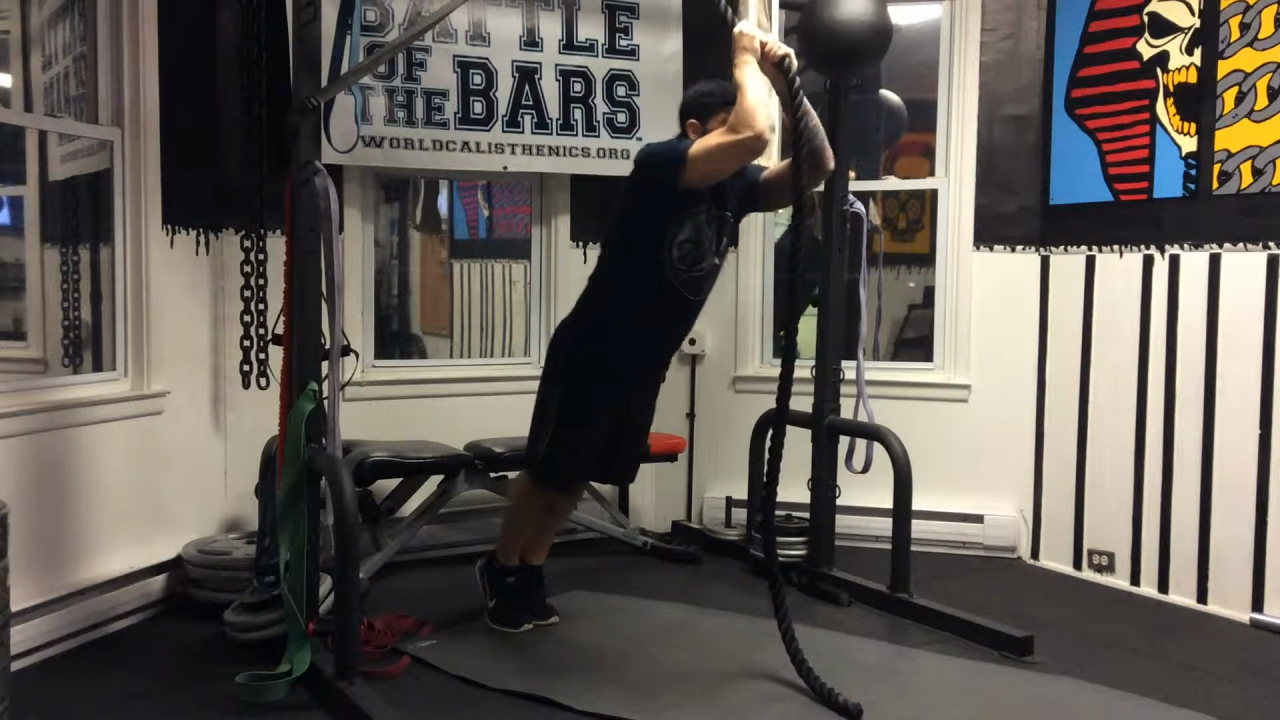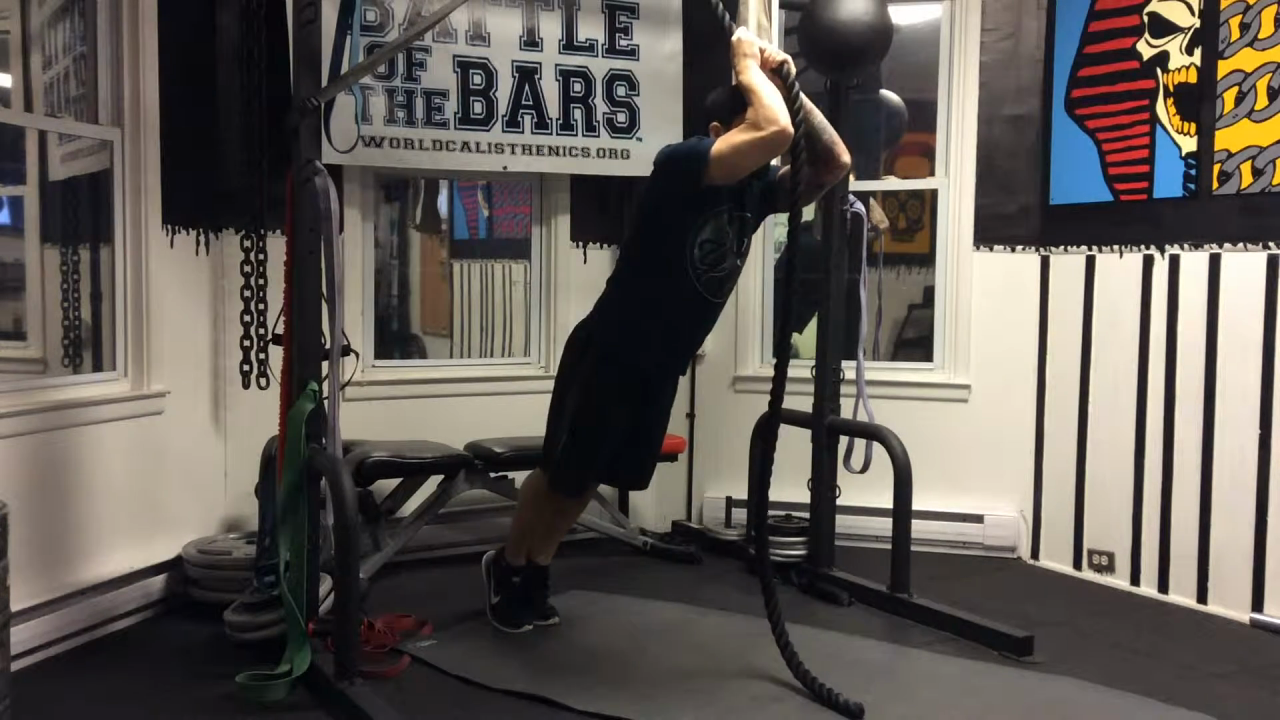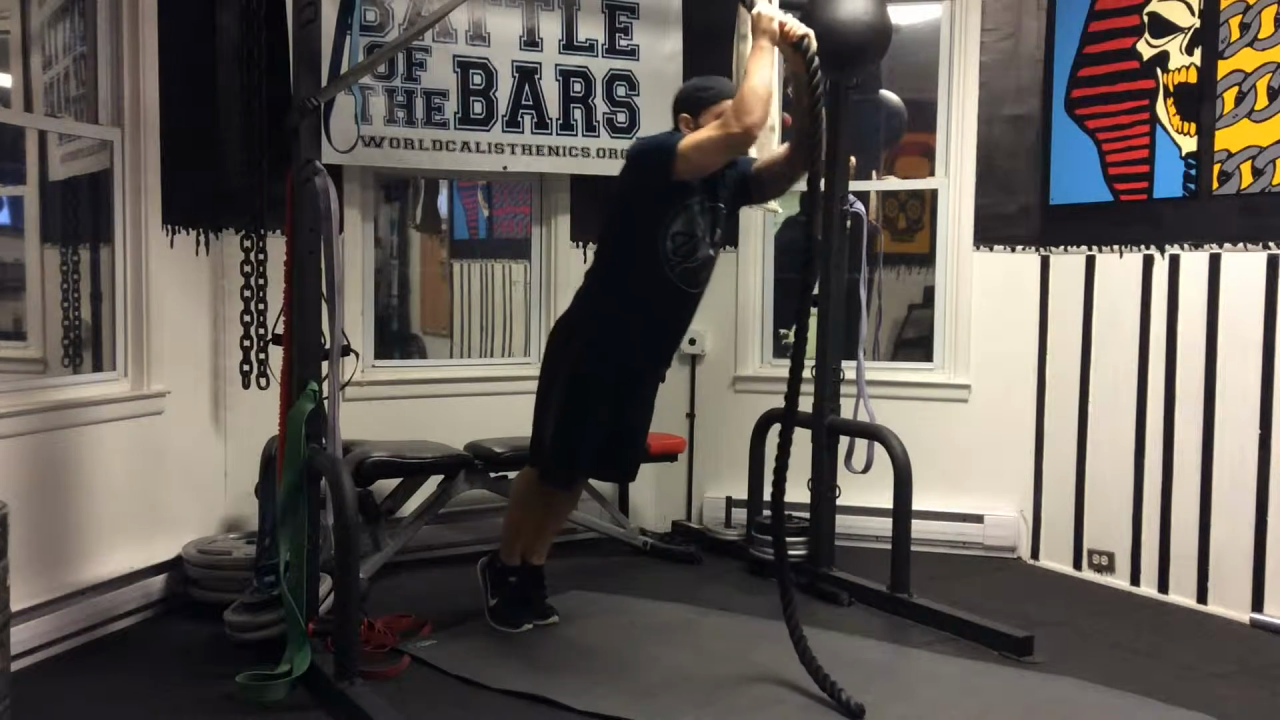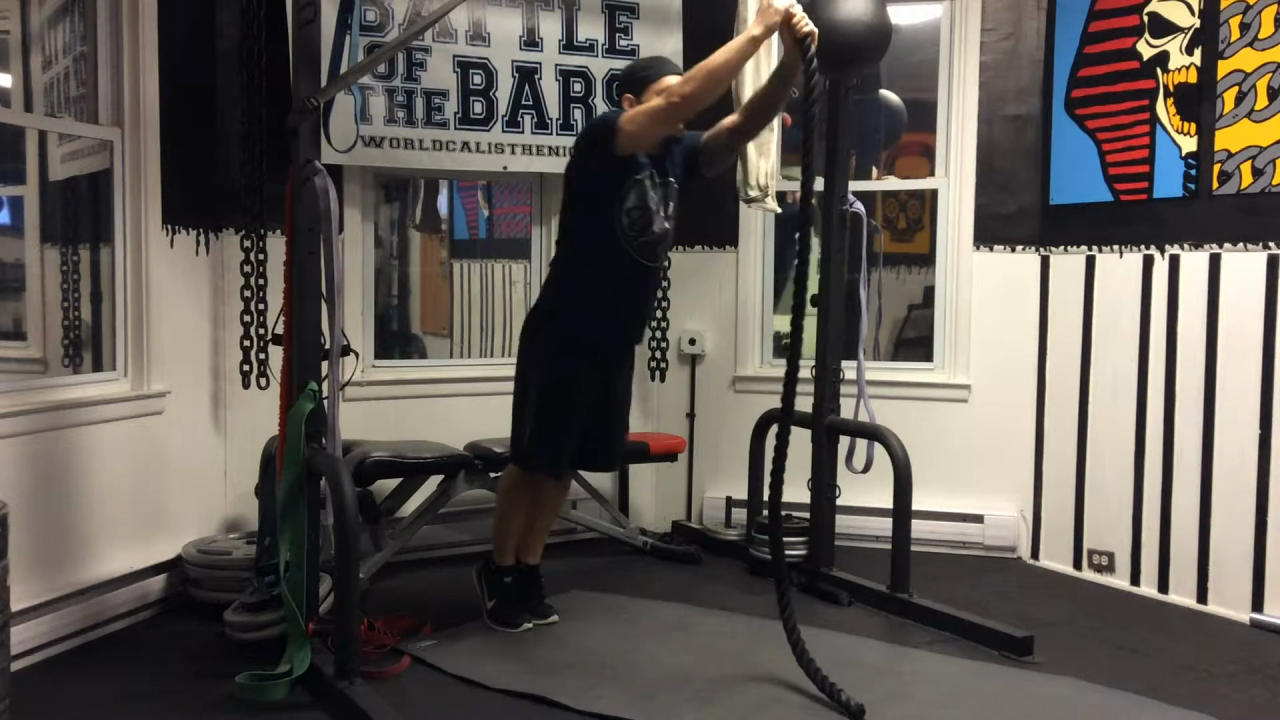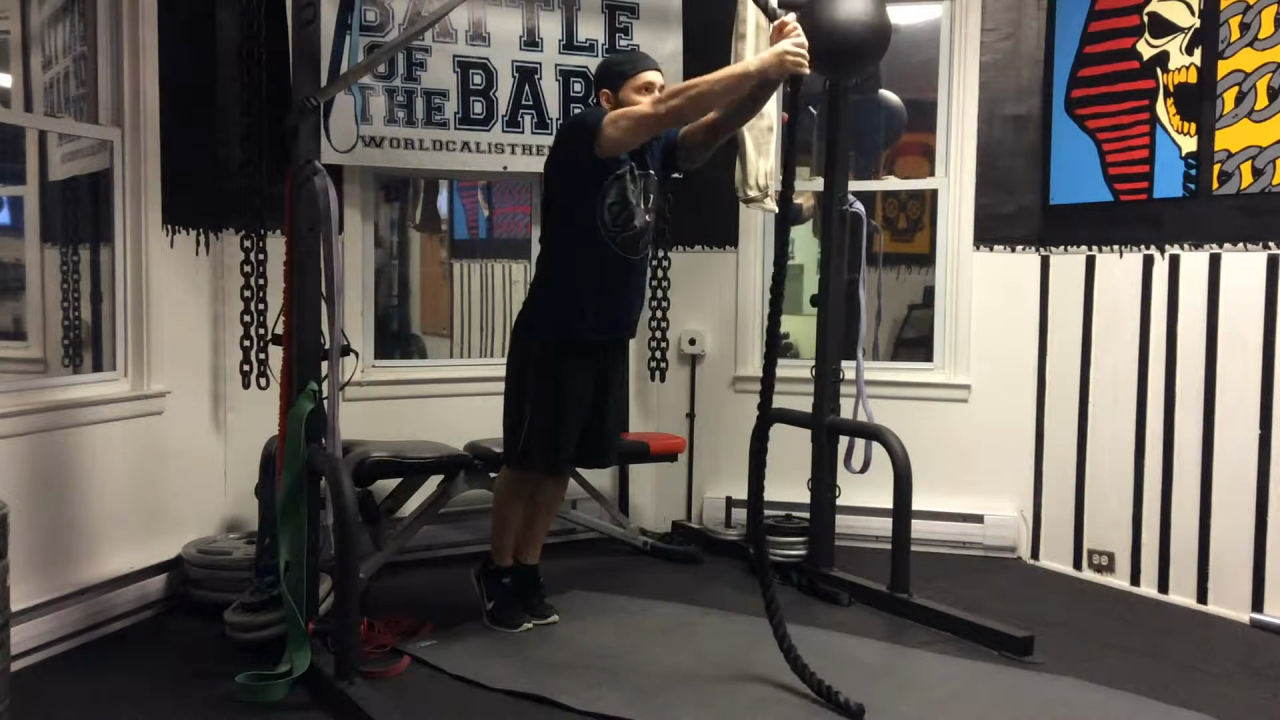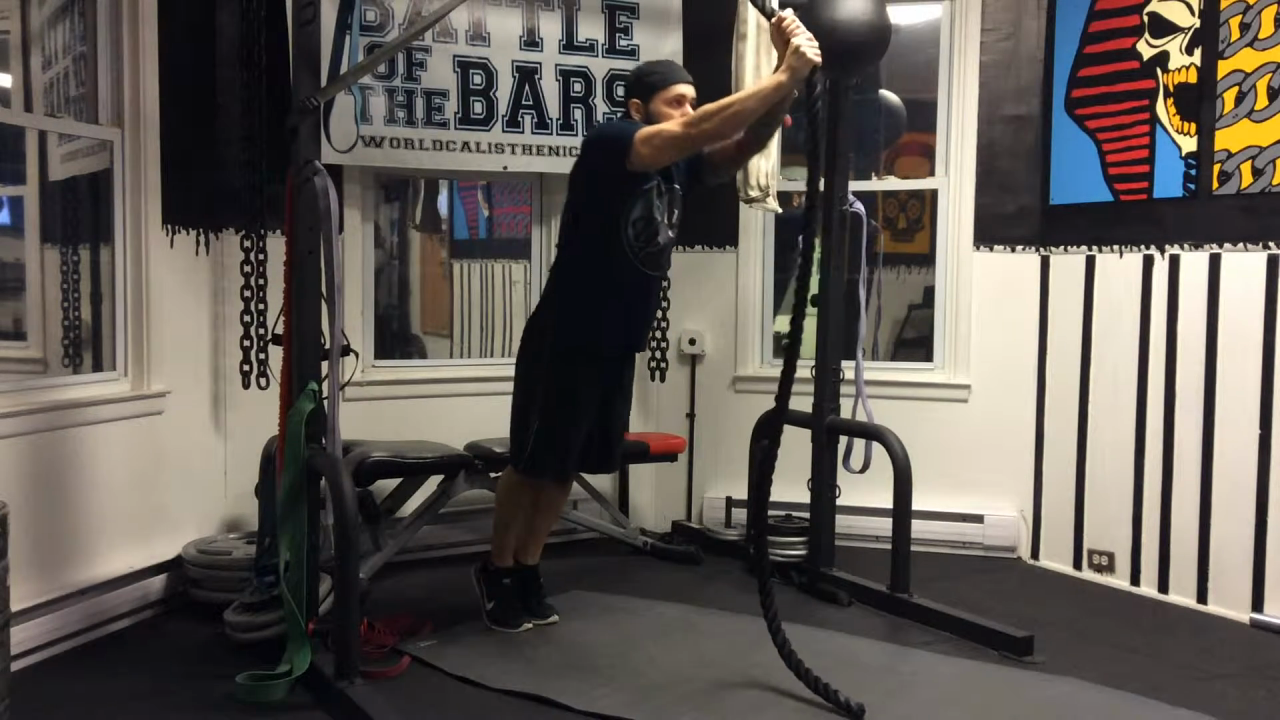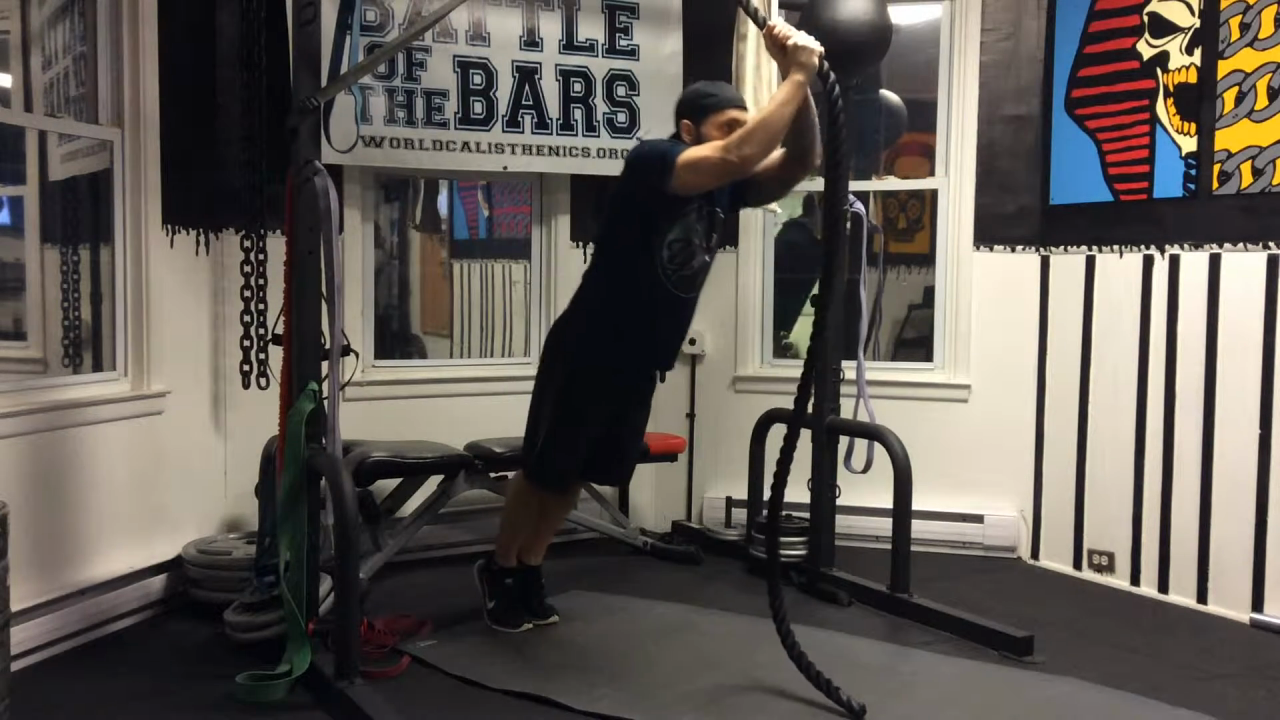
dt=0.4s
person 1, frame 1
left shoulder: (738, 187)
right shoulder: (659, 164)
left elbow: (817, 166)
right elbow: (752, 136)
left wrist: (783, 81)
right wrist: (744, 61)
left hip: (644, 364)
right hip: (591, 353)
left knee: (578, 476)
right knee: (549, 471)
left ankle: (530, 572)
right ankle: (502, 571)
person 1, frame 2
left shoulder: (757, 187)
right shoulder: (680, 165)
left elbow: (833, 163)
right elbow: (776, 133)
left wrist: (785, 83)
right wrist: (747, 67)
left hip: (662, 367)
right hip: (608, 355)
left knee: (589, 478)
right knee: (564, 473)
left ankle: (534, 572)
right ankle: (507, 567)
person 1, frame 3
left shoulder: (728, 180)
right shoulder: (652, 158)
left elbow: (803, 157)
right elbow: (741, 128)
left wrist: (801, 70)
left hip: (645, 360)
right hip: (590, 349)
left knee: (580, 473)
right knee: (552, 467)
left ankle: (531, 572)
right ankle: (503, 570)
person 1, frame 4
left shoulder: (677, 154)
right shoulder: (602, 140)
left elbow: (744, 124)
right elbow: (684, 98)
left wrist: (791, 60)
left hip: (617, 342)
right hip: (564, 336)
left knee: (566, 464)
right knee: (535, 460)
left ankle: (528, 572)
right ankle: (498, 573)
person 1, frame 5
left shoulder: (656, 150)
right shoulder: (581, 135)
left elbow: (720, 121)
right elbow: (668, 111)
left wrist: (772, 69)
right wrist: (759, 65)
left hip: (609, 337)
right hip: (555, 335)
left knee: (561, 463)
right knee: (529, 460)
left ankle: (527, 571)
right ankle: (497, 573)
person 1, frame 6
left shoulder: (682, 163)
right shoulder: (608, 143)
left elbow: (749, 138)
right elbow: (699, 131)
left wrist: (788, 71)
right wrist: (785, 76)
left hip: (618, 346)
right hip: (565, 341)
left knee: (566, 467)
right knee: (535, 464)
left ankle: (526, 572)
right ankle: (496, 573)
person 1, frame 7
left shoulder: (729, 189)
right shoulder: (651, 163)
left elbow: (801, 160)
right elbow: (742, 154)
left wrist: (797, 76)
right wrist: (796, 76)
left hip: (642, 362)
right hip: (586, 353)
left knee: (576, 475)
right knee: (546, 471)
left ankle: (528, 574)
right ankle: (499, 572)
